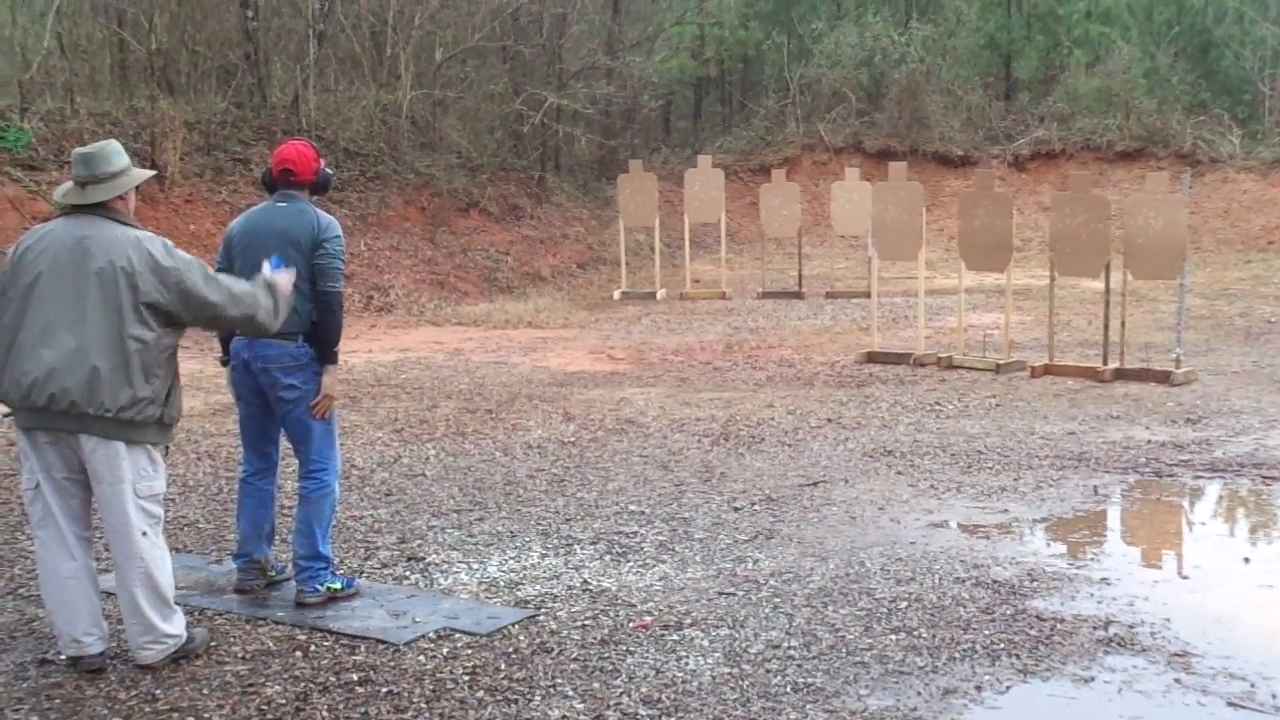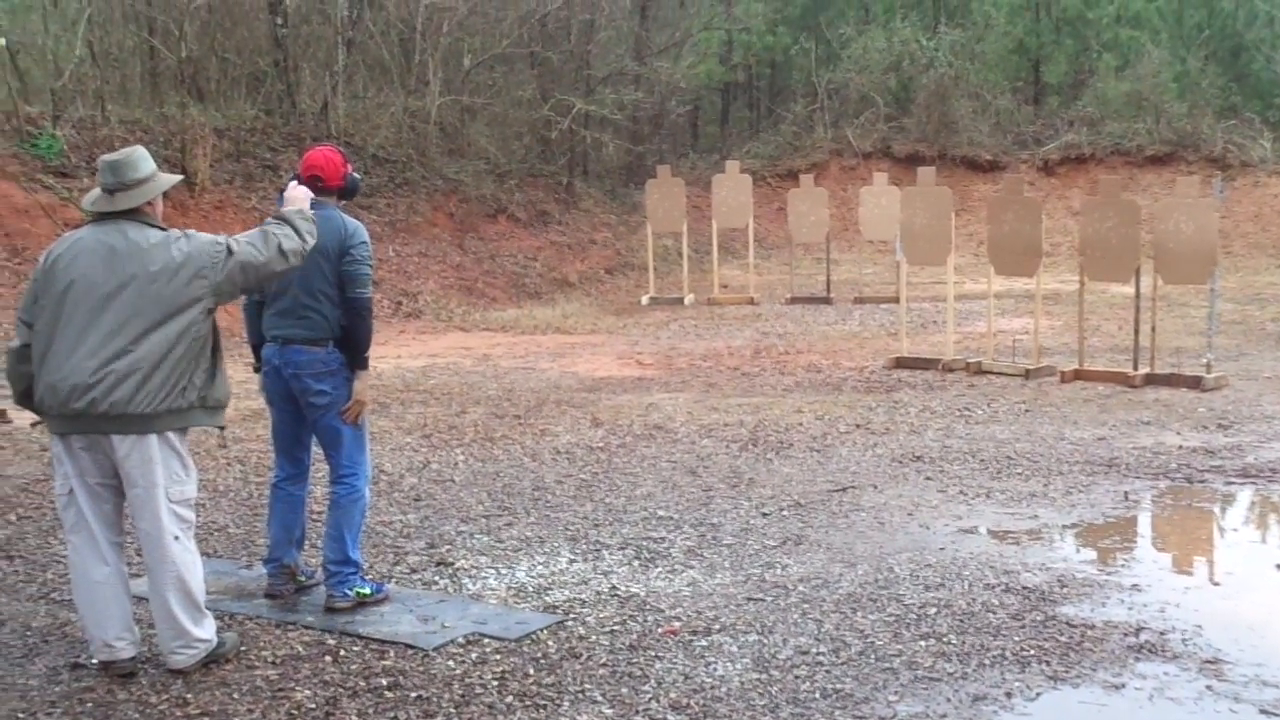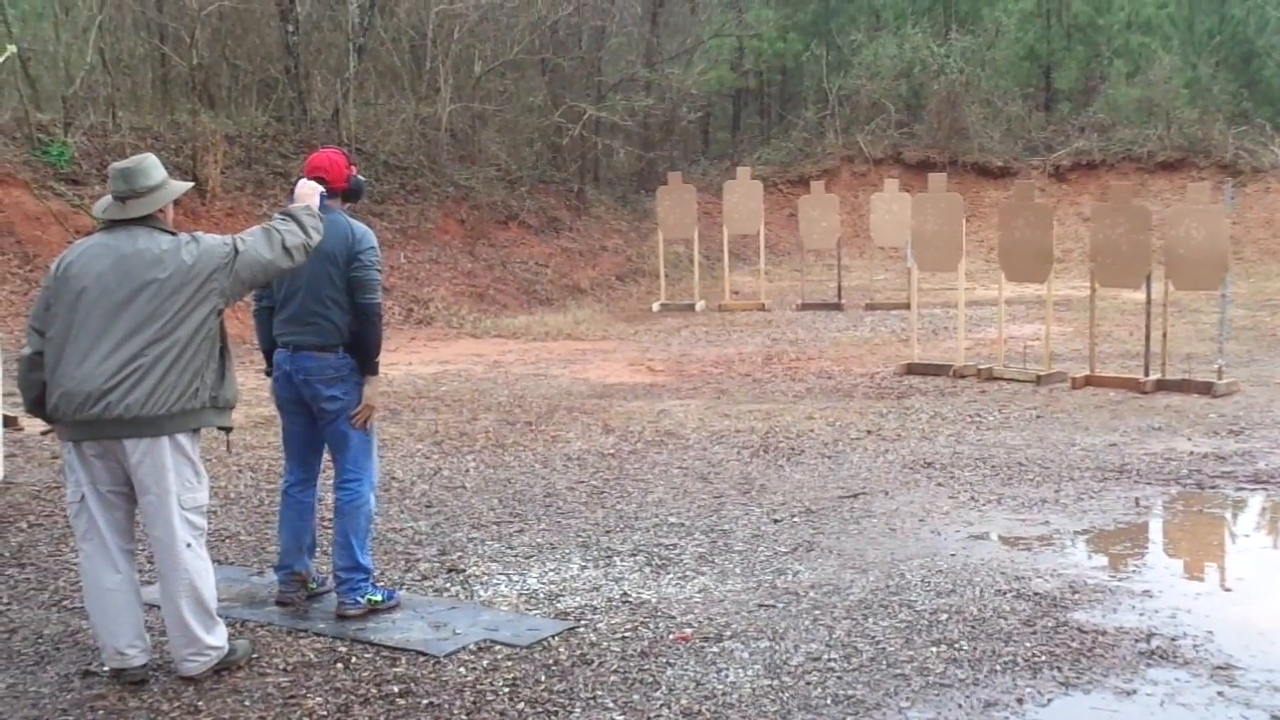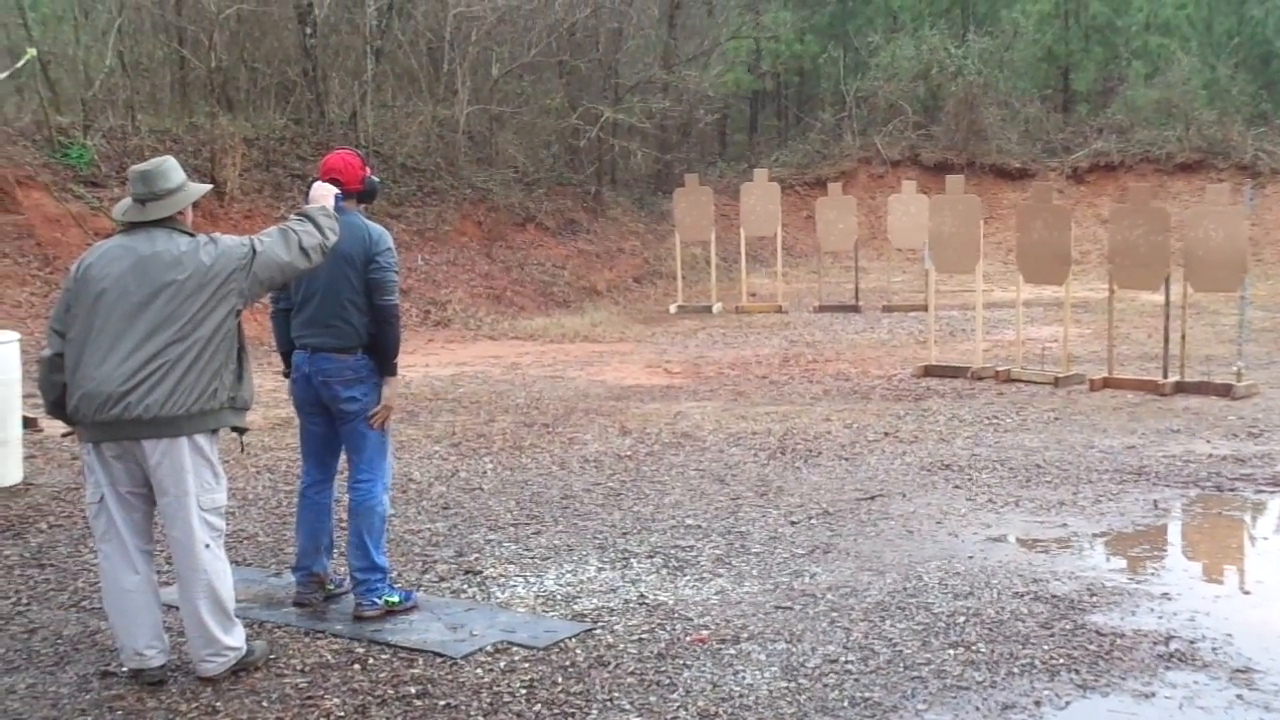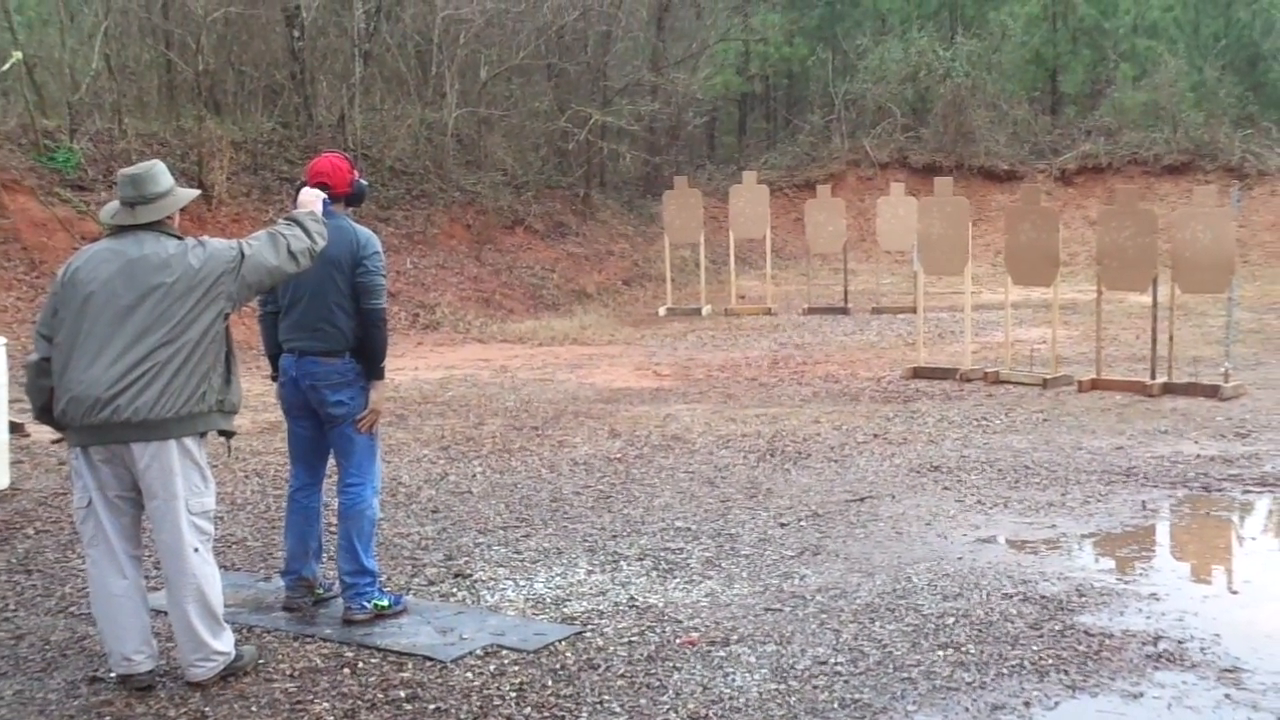
dt=0.4s
person 1, frame 1
right shoulder: (145, 252)
right elbow: (221, 299)
right wrist: (273, 291)
right hip: (114, 411)
left knee: (59, 530)
right knee: (135, 530)
left ankle: (81, 644)
right ankle: (158, 640)
person 1, frame 2
left shoulder: (61, 252)
right shoulder: (180, 254)
right elbow: (265, 253)
right wrist: (295, 213)
left hip: (72, 416)
right hip: (143, 415)
left knee: (90, 534)
right knee: (166, 533)
left ankle: (112, 648)
right ankle: (189, 645)
person 1, frame 3
left shoulder: (73, 259)
right shoulder: (192, 258)
left elbow: (37, 344)
right elbow: (276, 247)
left wrist: (48, 409)
right wrist: (304, 208)
left hip: (84, 423)
right hip: (155, 423)
left knee: (102, 542)
right knee: (178, 539)
left ankle: (124, 656)
right ankle: (200, 652)
person 1, frame 4
left shoulder: (93, 261)
right shoulder: (211, 259)
left elbow: (58, 346)
right elbow: (292, 248)
left wrist: (68, 411)
right wrist: (319, 210)
left hip: (103, 424)
right hip: (174, 423)
left knee: (121, 542)
right knee: (196, 539)
left ankle: (142, 656)
right ankle: (218, 652)
person 1, frame 5
left shoulder: (80, 265)
right shoulder: (200, 263)
left elbow: (45, 350)
right elbow: (281, 251)
left wrist: (55, 414)
right wrist: (308, 214)
left hip: (91, 427)
right hip: (162, 426)
left knee: (110, 547)
right knee: (185, 543)
left ankle: (132, 662)
right ankle: (208, 658)
person 2, frame 1
left shoulder: (240, 225)
right shoulder: (321, 225)
right elbow: (329, 301)
left wrist: (230, 357)
right wrist: (329, 366)
left hip: (246, 354)
right hip: (293, 356)
left knee: (257, 465)
right knee: (319, 468)
left ankle: (251, 566)
right ankle: (313, 578)
person 2, frame 2
right shoulder: (349, 231)
left elbow: (253, 303)
right elbow: (358, 306)
left wrist: (263, 361)
right wrist: (360, 371)
left hip: (277, 359)
right hip: (324, 361)
left knee: (289, 470)
right knee: (350, 473)
left ankle: (282, 571)
right ankle: (344, 583)
person 2, frame 3
right shoulder: (356, 235)
left elbow: (263, 308)
right elbow: (367, 312)
left wrist: (274, 366)
right wrist: (370, 375)
left hip: (289, 366)
right hip: (335, 367)
left knee: (298, 476)
right knee: (355, 479)
left ankle: (293, 578)
right ankle: (355, 589)
person 2, frame 4
right shoulder: (372, 237)
left elbow: (280, 310)
right elbow: (385, 313)
left wrist: (292, 366)
right wrist: (389, 377)
left hip: (307, 367)
right hip: (354, 368)
left knee: (316, 476)
right knee: (368, 480)
left ankle: (311, 579)
right ankle: (372, 591)
person 2, frame 5
right shoulder: (360, 240)
left elbow: (268, 313)
right elbow: (372, 317)
left wrist: (279, 370)
right wrist: (376, 380)
left hip: (295, 371)
right hip: (341, 372)
left knee: (304, 480)
right knee: (358, 483)
left ankle: (300, 583)
right ankle: (361, 595)
